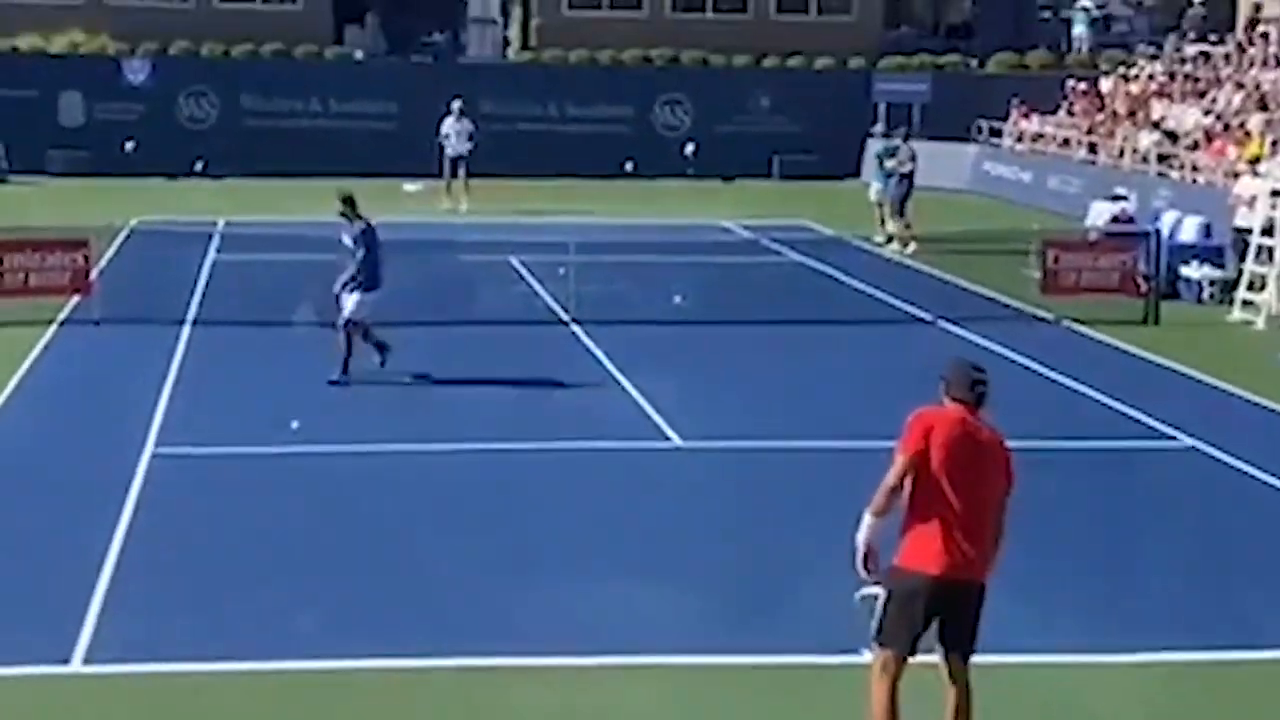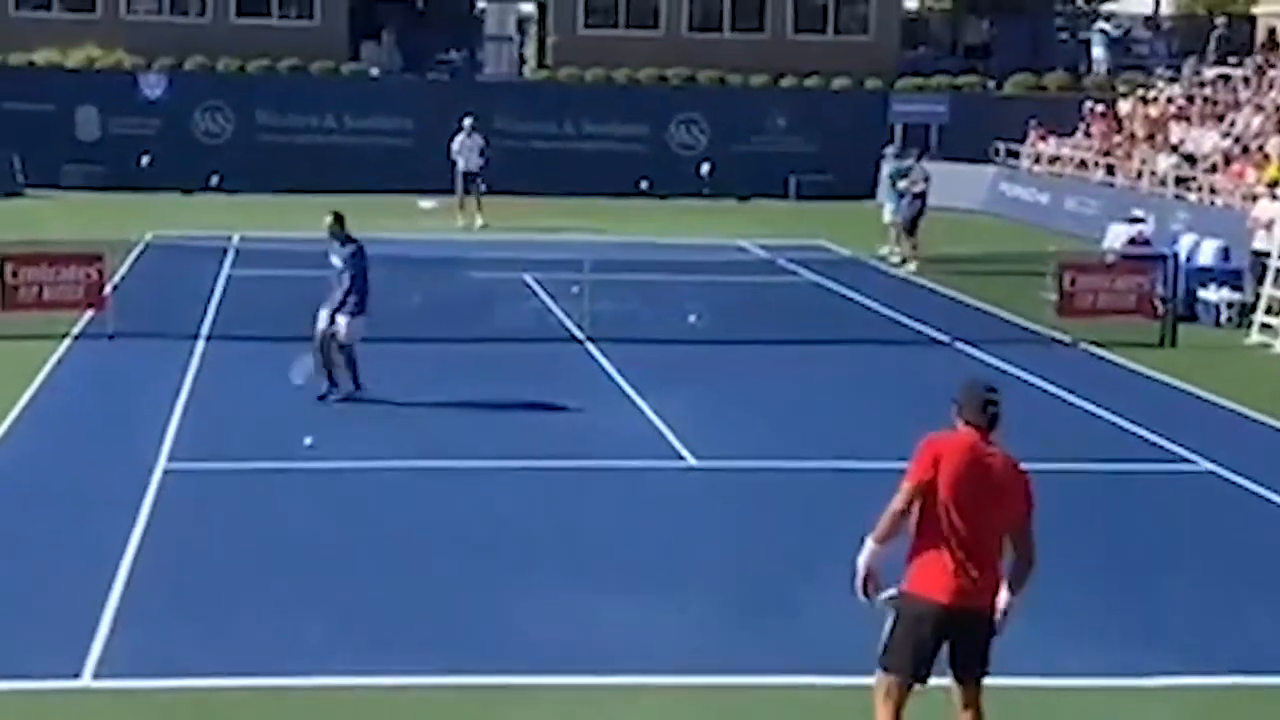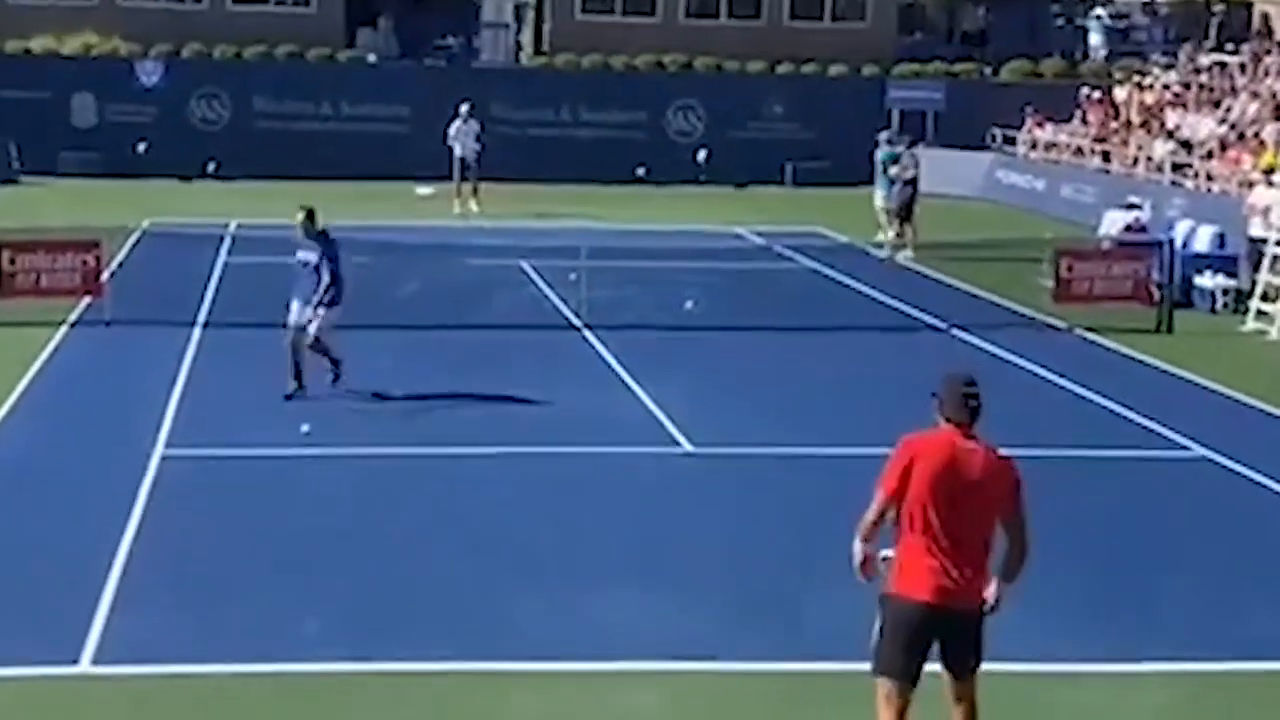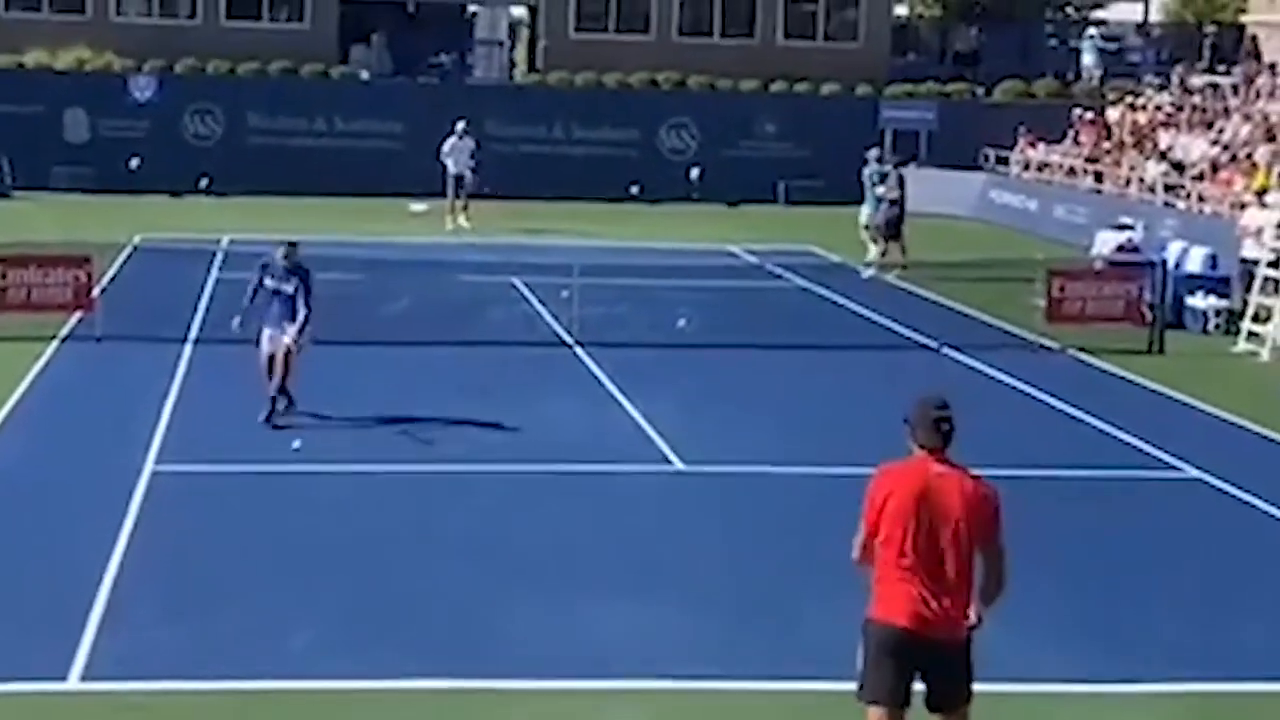
dt=0.2s
person 1, frame 1
left shoulder: (928, 421)
right shoulder: (998, 447)
left elbow: (894, 484)
left wrist: (866, 530)
left hip: (920, 568)
right hip: (970, 576)
left knee: (885, 668)
right knee: (957, 672)
person 1, frame 2
left shoulder: (937, 449)
right shoulder: (1014, 475)
left elbow: (899, 511)
right elbow: (1024, 557)
left wrist: (867, 556)
right wrist: (1006, 598)
left hip: (927, 595)
right hip: (980, 603)
person 1, frame 3
left shoulder: (913, 449)
right shoulder: (1001, 468)
left elbow: (873, 519)
right elbow: (1019, 549)
left wrist: (860, 548)
right wrist: (996, 588)
left hip: (911, 596)
right hip: (967, 600)
person 1, frame 4
left shoulder: (888, 479)
right shoulder: (980, 494)
left elbow: (861, 553)
right elbow: (996, 578)
right wrist: (977, 609)
left hip: (891, 622)
right hip: (950, 629)
person 2, frame 1
left shoulder: (363, 231)
right shoulder: (351, 224)
left elbow: (361, 265)
left wrist: (341, 284)
right wrist: (344, 278)
left hip: (364, 285)
right hip: (354, 281)
left knee: (345, 324)
right knee: (354, 322)
left ankle: (344, 373)
right ankle: (381, 347)
person 2, frame 2
left shoulder: (354, 252)
right shoulder: (336, 244)
left elbow: (349, 286)
left wrist: (331, 312)
left hip: (351, 307)
right hip: (334, 302)
left knee: (343, 347)
right knee: (320, 342)
left ankle: (357, 387)
right ankle: (332, 384)
person 2, frame 3
left shoulder: (328, 245)
right shoulder: (302, 239)
left elbow: (329, 280)
left wrist: (315, 307)
right wrist: (298, 291)
left hip: (325, 300)
right hip: (302, 297)
left knee: (312, 342)
right knee: (293, 339)
left ankle: (335, 363)
right ankle: (298, 385)
person 2, frame 4
left shoulder: (302, 275)
right shoulder: (266, 265)
left elbow: (305, 308)
right elbow: (253, 288)
left wrist: (296, 333)
right wrist: (241, 313)
left hip: (291, 324)
right hip: (270, 323)
left knee: (282, 360)
right knee: (269, 368)
left ankle: (272, 407)
right ankle: (288, 400)
